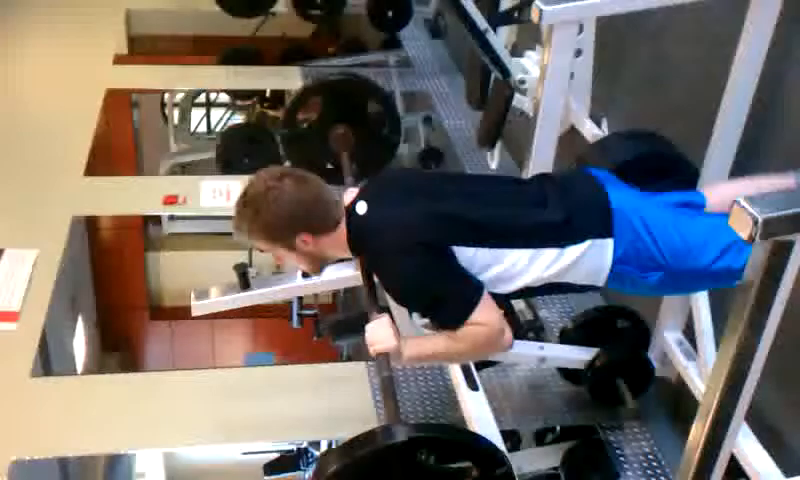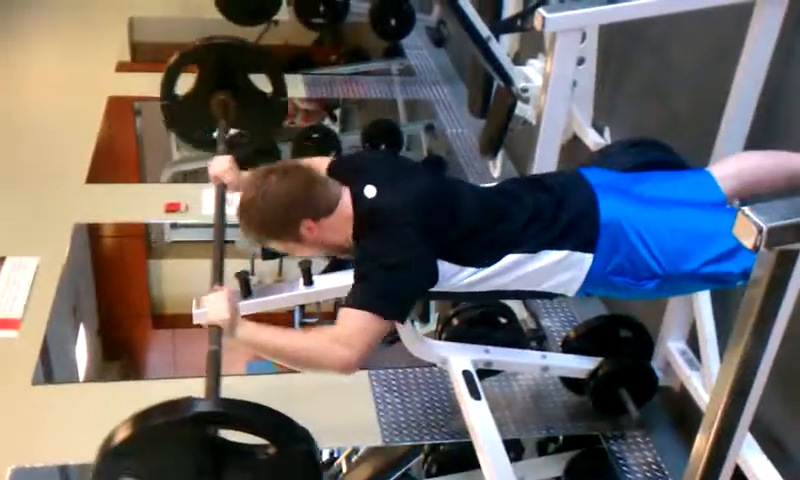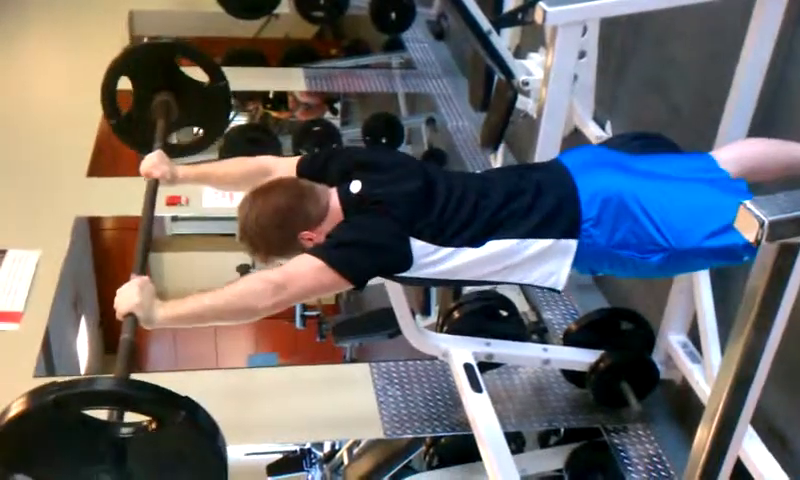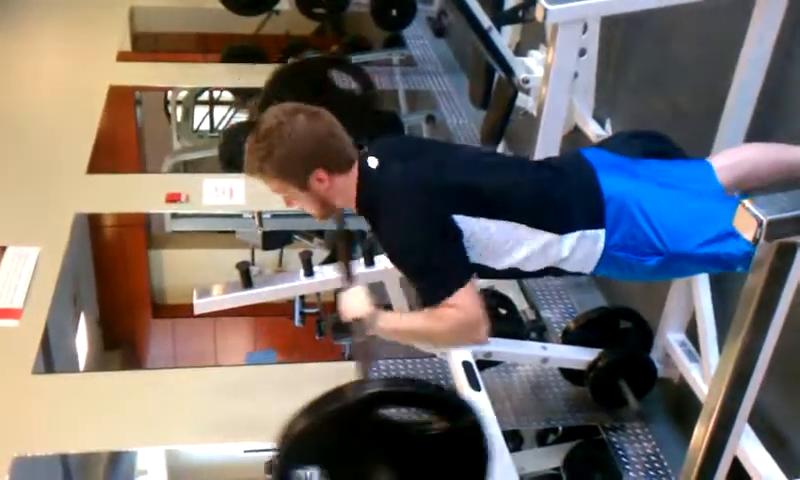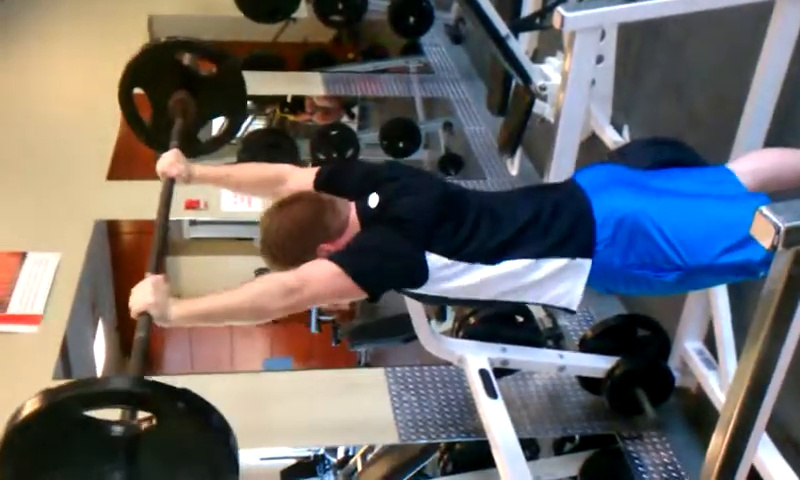
dt=1s
person 1, frame 1
left shoulder: (403, 261)
right shoulder: (376, 191)
left elbow: (494, 334)
left wrist: (403, 349)
right wrist: (327, 195)
left hip: (609, 244)
right hip: (580, 196)
right knee: (705, 210)
person 1, frame 2
left shoulder: (393, 249)
right shoulder: (366, 174)
left elbow: (343, 351)
right elbow: (317, 169)
left wrist: (238, 327)
right wrist: (246, 180)
left hip: (597, 247)
right hip: (578, 195)
right knee: (719, 185)
person 1, frame 3
left shoulder: (373, 233)
right shoulder: (350, 168)
left elbow: (274, 291)
right elbow: (268, 168)
left wrist: (157, 311)
right wrist: (179, 171)
left hip: (590, 225)
right hip: (574, 177)
right knee: (722, 171)
person 1, frame 4
left shoulder: (408, 218)
right shoulder: (379, 154)
left elbow: (469, 326)
left wrist: (374, 319)
left hip: (605, 224)
right hip: (584, 177)
right knee: (717, 181)
person 1, frame 5
left shoulder: (391, 245)
right shoulder: (368, 181)
left elbow: (287, 295)
right elbow: (284, 178)
left wrist: (172, 309)
right wrist: (194, 172)
left hip: (604, 242)
right hip: (587, 197)
right knee: (736, 182)
